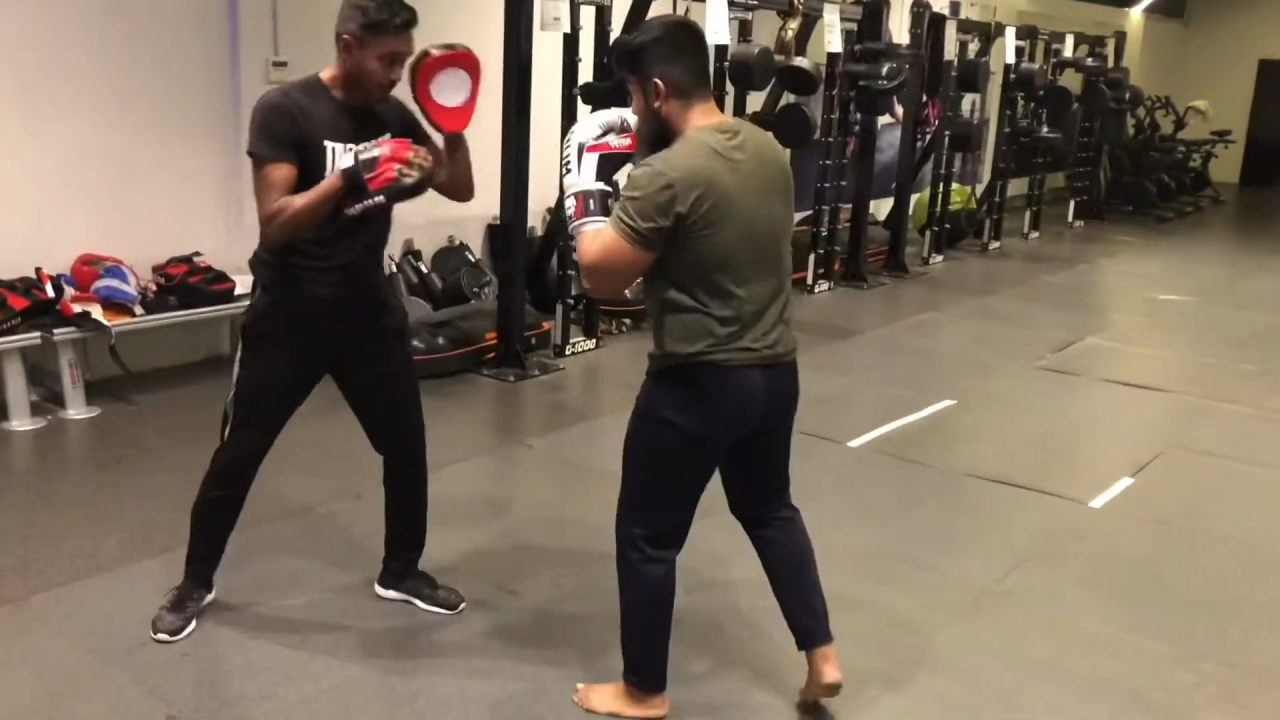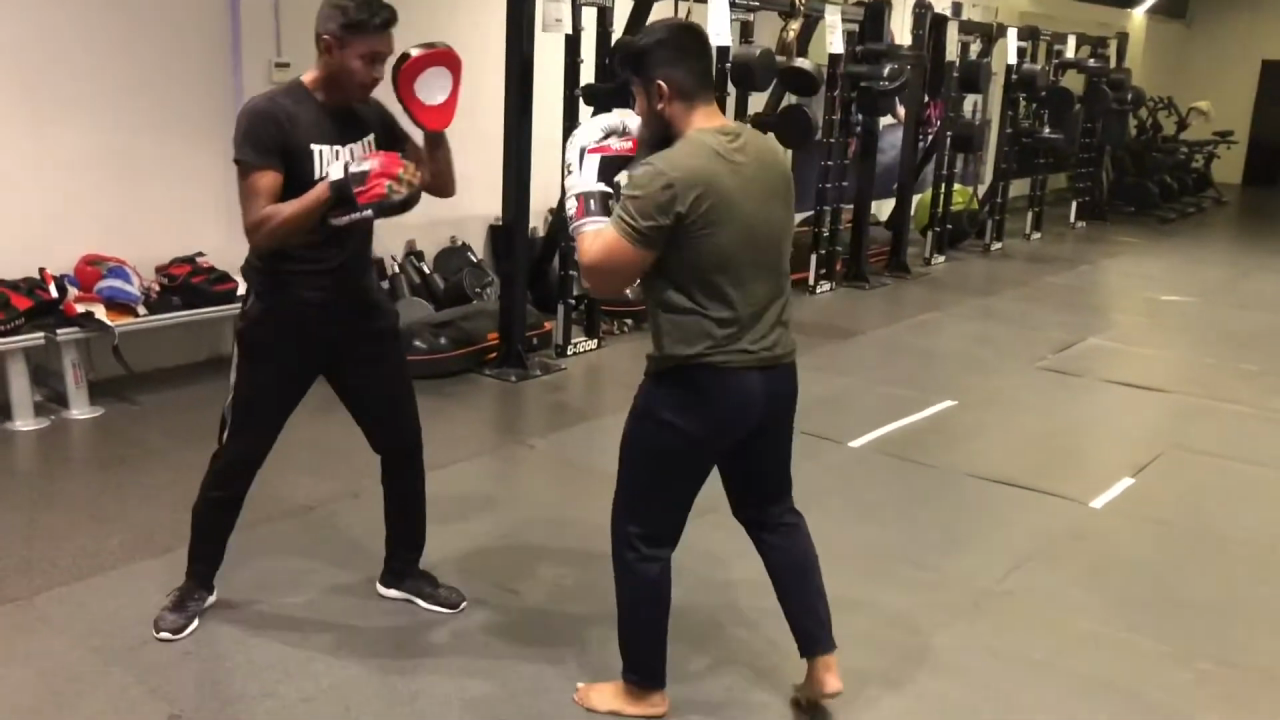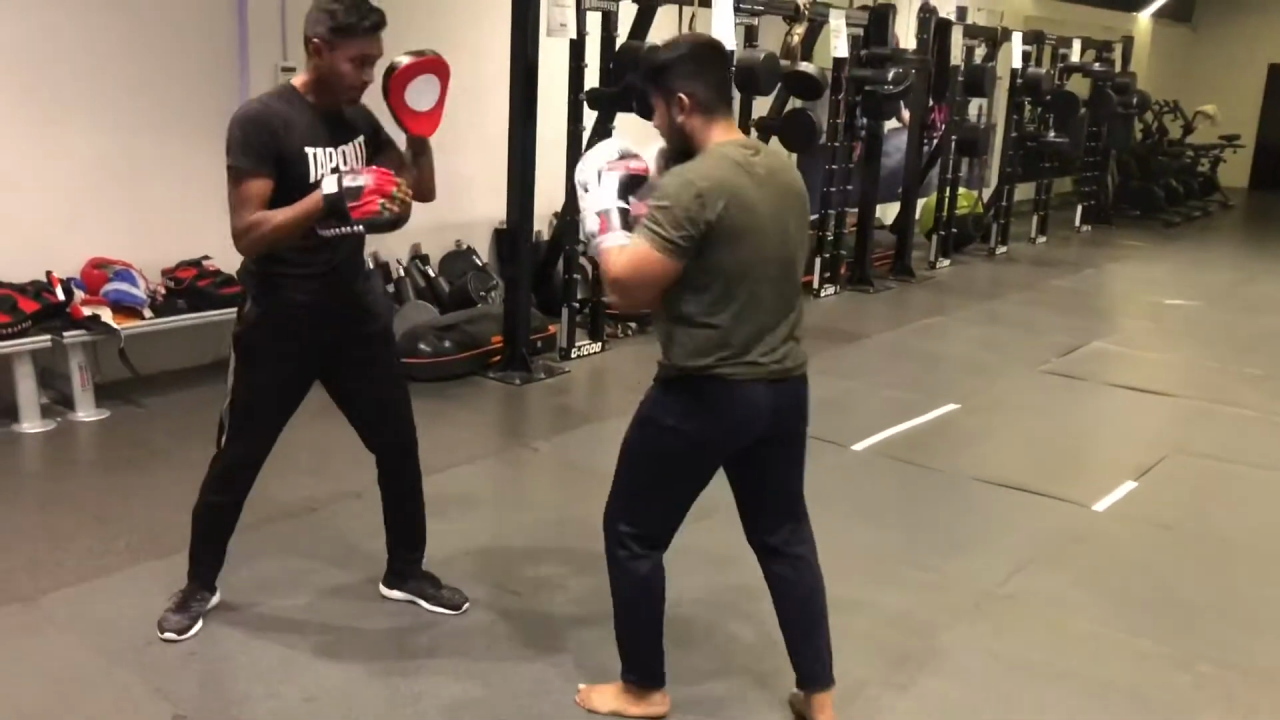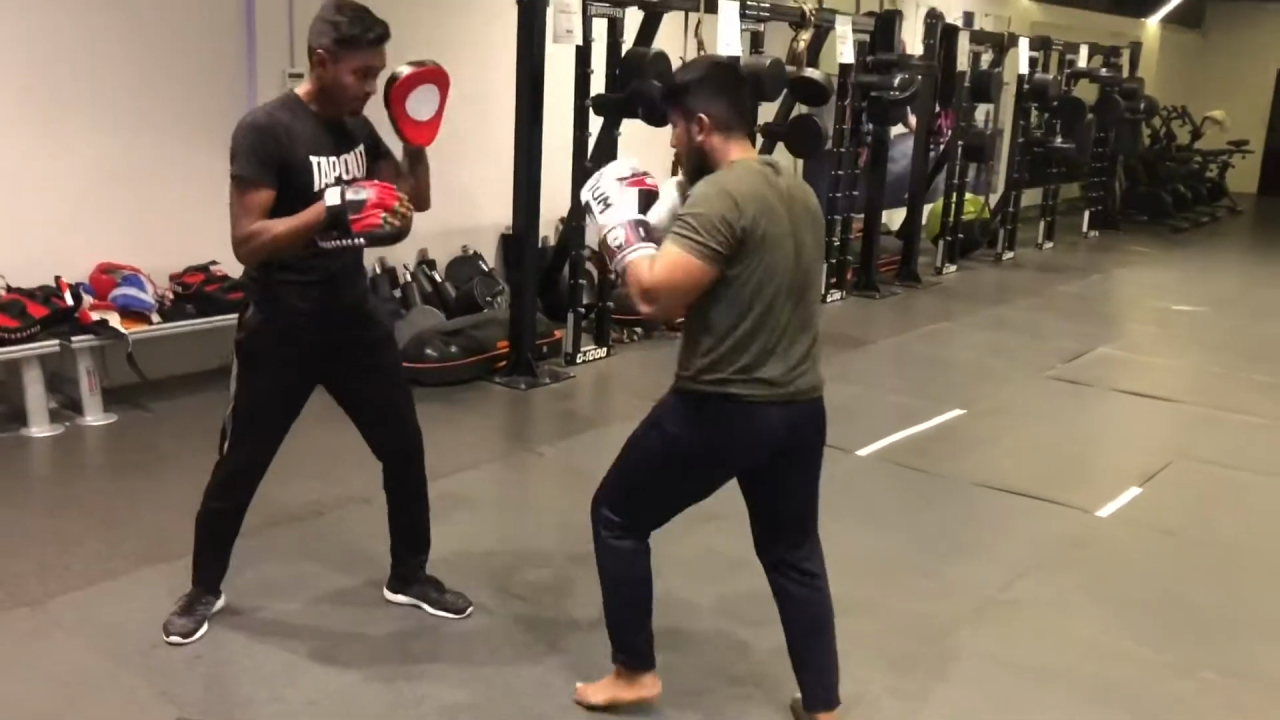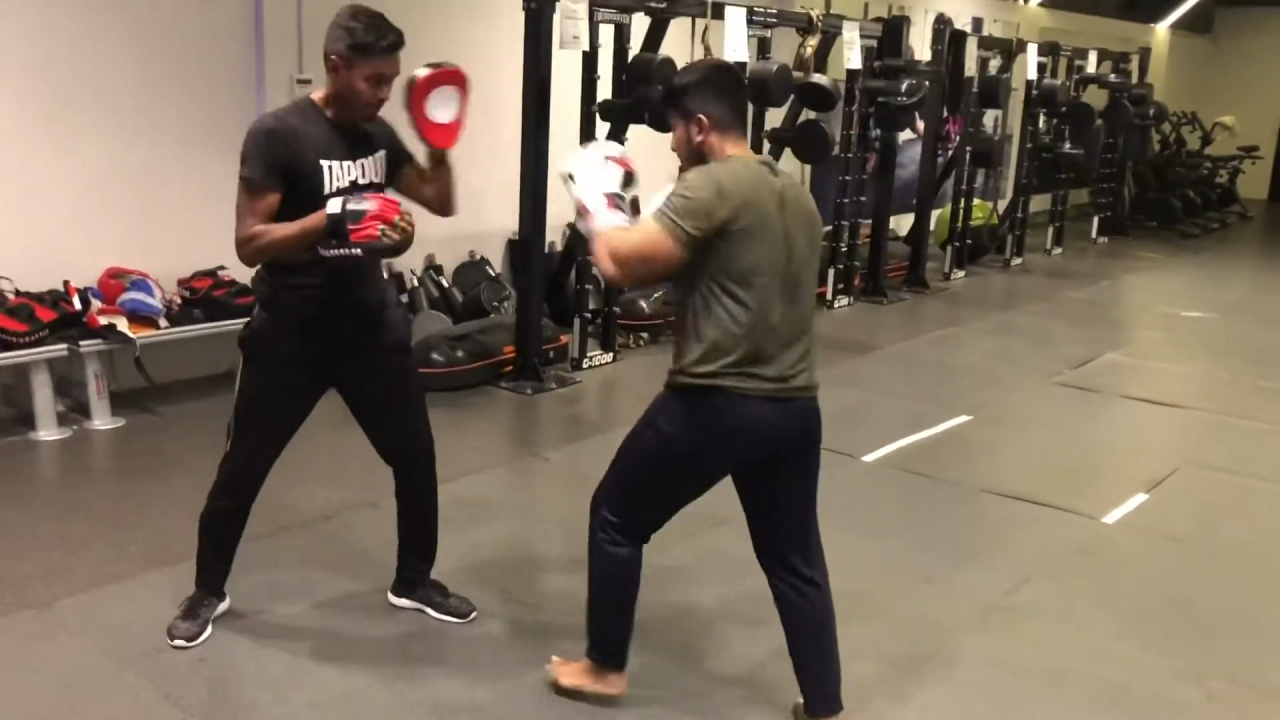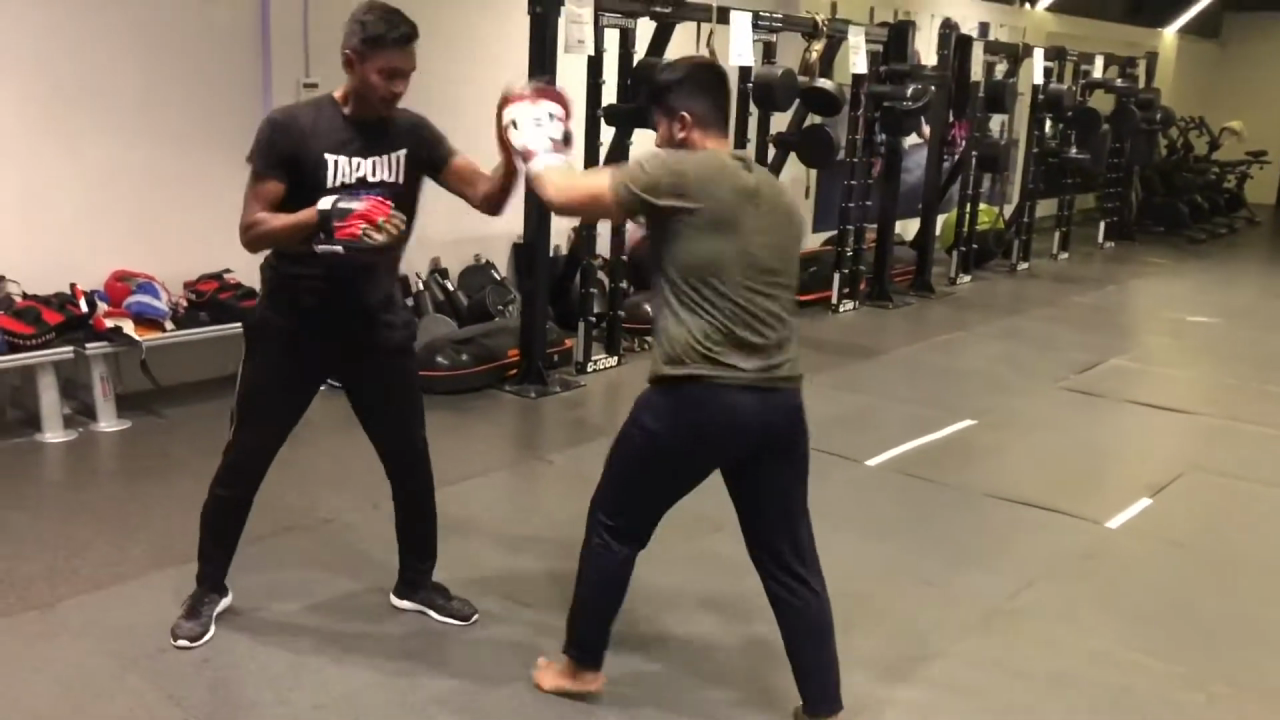
dt=0.1s
person 1, frame 1
left shoulder: (667, 175)
right shoulder: (766, 149)
left elbow: (601, 276)
left wrist: (582, 180)
right wrist: (644, 140)
left hip: (697, 385)
right hip: (775, 372)
left knee: (645, 536)
right knee: (770, 510)
right ankle: (822, 657)
person 1, frame 2
left shoulder: (668, 175)
right shoulder: (768, 154)
left elbow: (600, 274)
left wrist: (584, 182)
right wrist: (644, 143)
left hip: (695, 386)
right hip: (774, 374)
left knee: (641, 534)
right knee: (772, 513)
person 1, frame 3
left shoulder: (696, 183)
right shoulder: (782, 170)
left elbow: (626, 286)
left wrist: (602, 202)
right wrist: (647, 185)
left hip: (704, 395)
right hip: (782, 389)
left knee: (633, 531)
right knee: (782, 535)
person 1, frame 4
left shoulder: (721, 195)
right shoulder: (798, 191)
left elbow: (656, 295)
left wrist: (618, 219)
right wrist: (663, 213)
left hip: (719, 409)
right hip: (799, 407)
left knee: (617, 516)
right knee: (793, 553)
person 1, frame 5
left shoulder: (713, 188)
right shoulder: (794, 195)
left elbow: (622, 262)
left wrist: (593, 194)
right wrist: (663, 220)
left hip: (712, 405)
right hip: (793, 407)
left knee: (614, 519)
right knee: (795, 559)
left ankle: (603, 667)
person 1, frame 6
left shoulder: (679, 174)
right shoulder: (779, 196)
left elbow: (564, 194)
left wrist: (535, 141)
left hip: (694, 400)
right hip: (778, 401)
left knee: (613, 528)
right knee: (789, 559)
left ankle: (581, 665)
person 2, frame 1
left shoulder: (390, 113)
right shoulder: (284, 111)
left elbow: (459, 189)
right elbow: (275, 223)
left wrist: (452, 124)
right wrist: (353, 177)
left hip: (369, 306)
right hip: (291, 311)
left knee: (406, 444)
right knee: (240, 453)
left ankle: (401, 571)
right ankle: (195, 583)
person 2, frame 2
left shoulder: (371, 115)
right shoulder: (268, 116)
left elbow: (442, 185)
right elbow: (260, 229)
left wrist: (435, 123)
right wrist: (339, 188)
left hip: (360, 309)
right hip: (283, 315)
left knee: (403, 444)
right knee: (238, 456)
left ankle: (402, 571)
right ankle: (197, 584)
person 2, frame 3
left shoulder: (357, 117)
right shoulder: (260, 121)
left elbow: (420, 193)
right elbow: (248, 235)
left wrist: (419, 129)
right wrist: (332, 197)
left hip: (355, 311)
right hip: (280, 321)
left knee: (398, 444)
right knee: (237, 459)
left ankle: (405, 571)
right ankle: (199, 585)
person 2, frame 4
left shoulder: (356, 127)
right shoulder: (265, 129)
left elbow: (415, 201)
right elbow: (248, 243)
left wrist: (417, 138)
right wrist: (333, 209)
left hip: (355, 320)
right hip: (281, 328)
left knee: (404, 449)
right knee: (240, 465)
left ankle: (408, 576)
right ankle: (204, 590)
person 2, frame 5
left shoulder: (378, 135)
right shoulder: (278, 134)
left elbow: (442, 201)
right elbow: (251, 245)
left wrist: (437, 142)
right wrist: (336, 219)
left hip: (372, 326)
right hip: (289, 331)
left knee: (415, 455)
right knee: (244, 466)
left ankle: (415, 578)
right ankle: (207, 594)
person 2, frame 6
left shoulder: (411, 131)
right shoulder: (291, 127)
left elbow: (487, 199)
right elbow: (253, 231)
left wrist: (516, 152)
right wrist: (326, 214)
left hip: (376, 326)
right hip: (292, 324)
left knee: (410, 461)
right knee: (245, 460)
left ankle: (416, 583)
right ankle: (209, 589)
